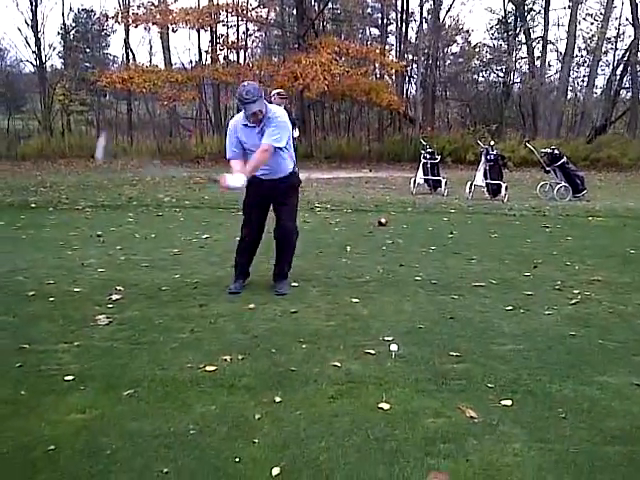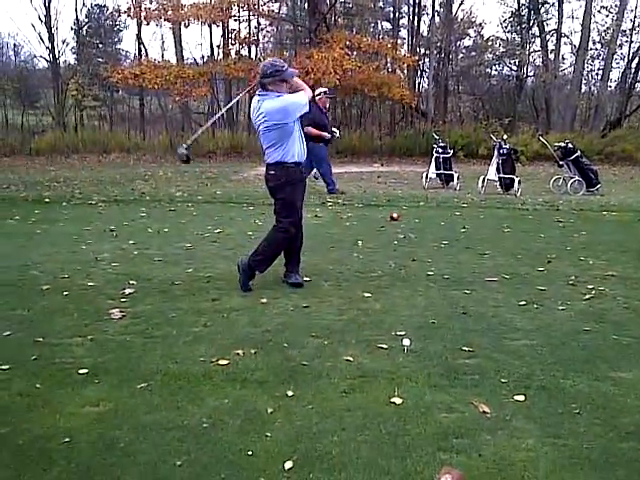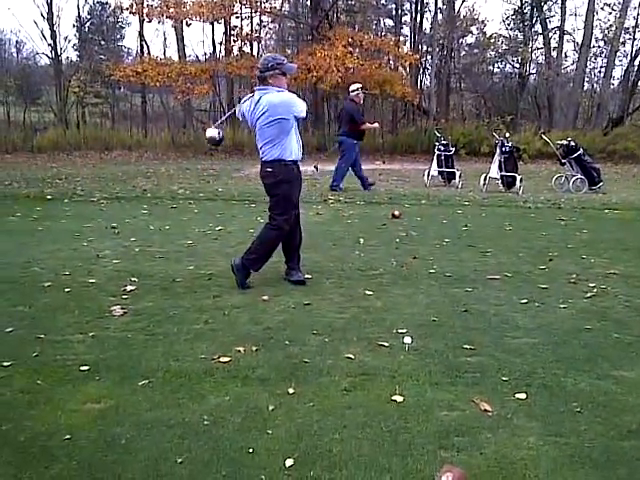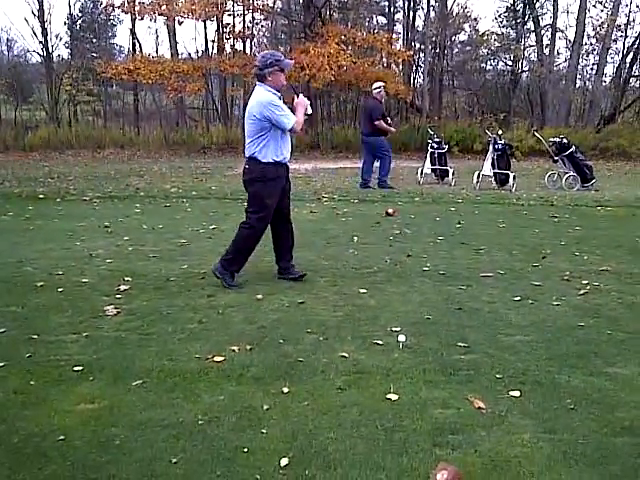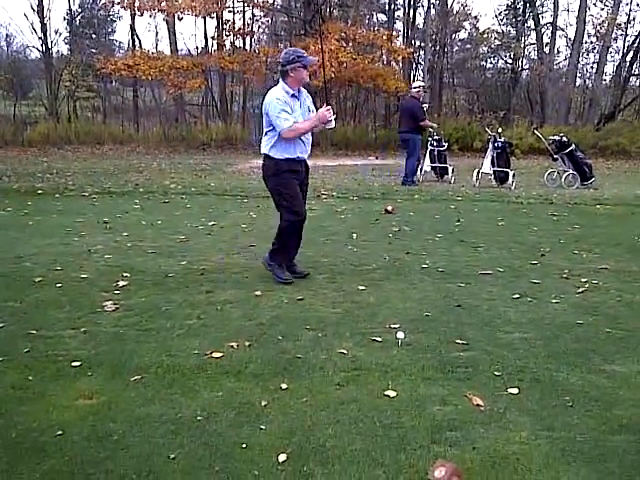
dt=0.5s
person 1, frame 1
left shoulder: (277, 116)
right shoulder: (235, 125)
left elbow: (265, 152)
right elbow: (236, 158)
left wrist: (244, 175)
right wrist: (238, 175)
left hip: (286, 181)
right hip: (258, 183)
left knee: (287, 231)
right knee: (250, 232)
left ankle: (281, 277)
right ankle: (240, 276)
person 1, frame 2
left shoulder: (259, 101)
right shoulder: (282, 105)
right elbow: (308, 93)
left wrist: (287, 79)
right wrist: (292, 81)
left hip: (285, 170)
right hip: (285, 173)
left knee: (294, 222)
right knee: (286, 224)
left ankle: (292, 270)
right ankle: (251, 265)
person 1, frame 3
left shoulder: (251, 102)
right shoulder: (285, 100)
left elbow: (239, 111)
right elbow: (303, 108)
left wrist: (259, 89)
left hip: (272, 167)
right hip: (283, 170)
left knee: (290, 219)
right knee: (279, 222)
left ankle: (293, 267)
right ankle: (245, 264)
person 1, frame 4
left shoulder: (268, 96)
right shoulder: (266, 100)
left elbow: (284, 125)
right elbow: (295, 127)
left wrist: (297, 111)
right wrist: (300, 109)
left hip: (278, 169)
right hip: (263, 172)
left knee: (282, 218)
right knee: (256, 222)
left ankle: (285, 266)
right ankle: (226, 266)
person 1, frame 5
left shoulder: (304, 95)
right shoulder: (276, 97)
left elbow: (308, 127)
right elbow: (288, 132)
left wrist: (322, 120)
right wrist: (315, 120)
left hip: (299, 165)
right hip: (279, 167)
left knee: (297, 215)
right knee: (294, 214)
left ankle: (286, 263)
right ankle: (275, 259)
